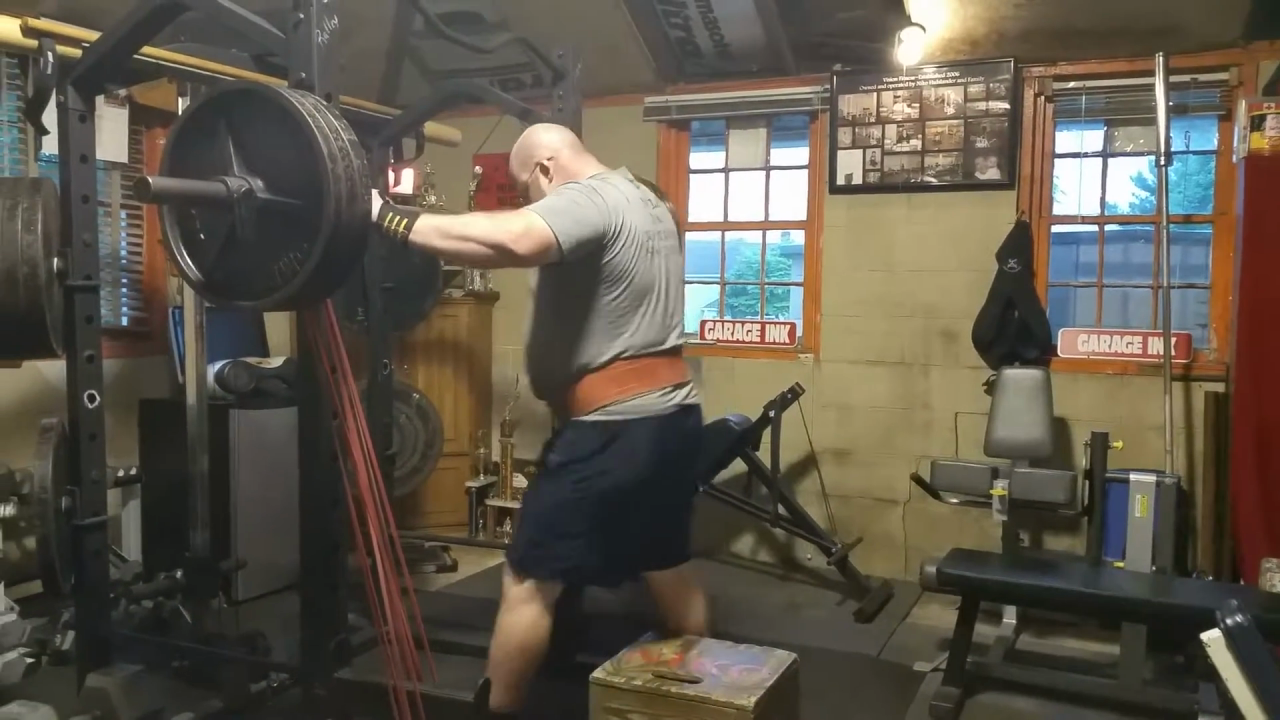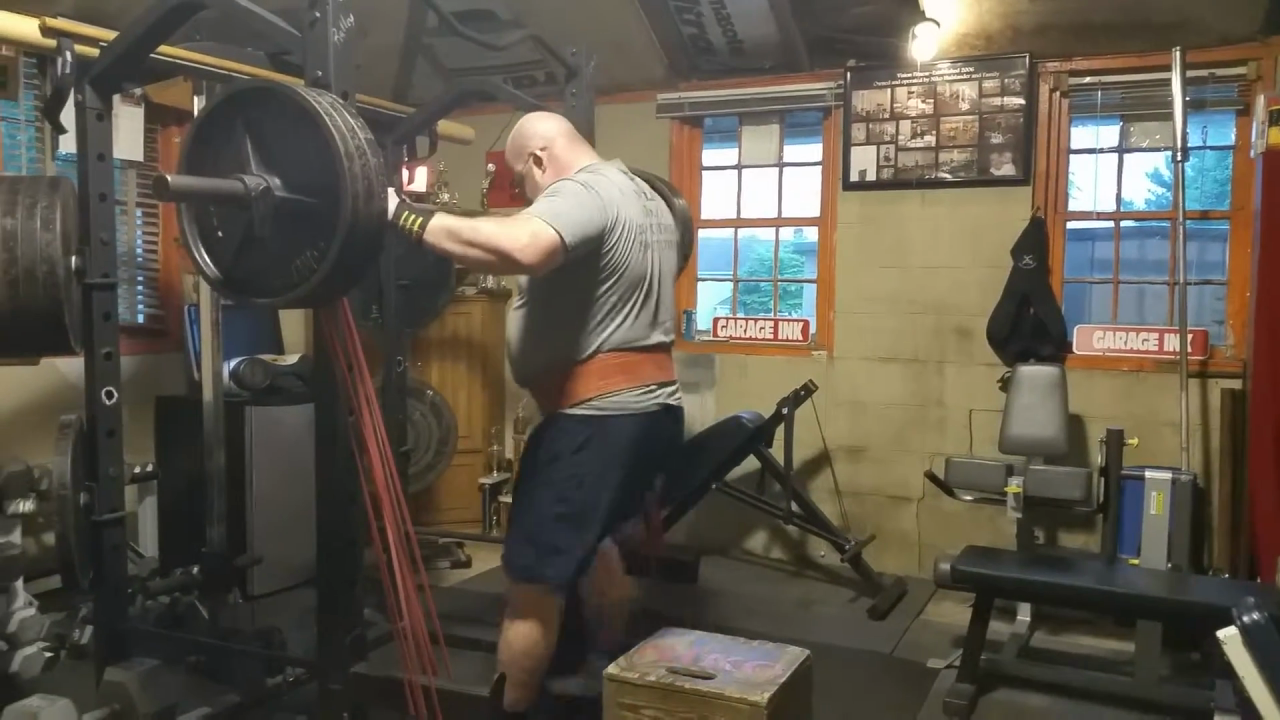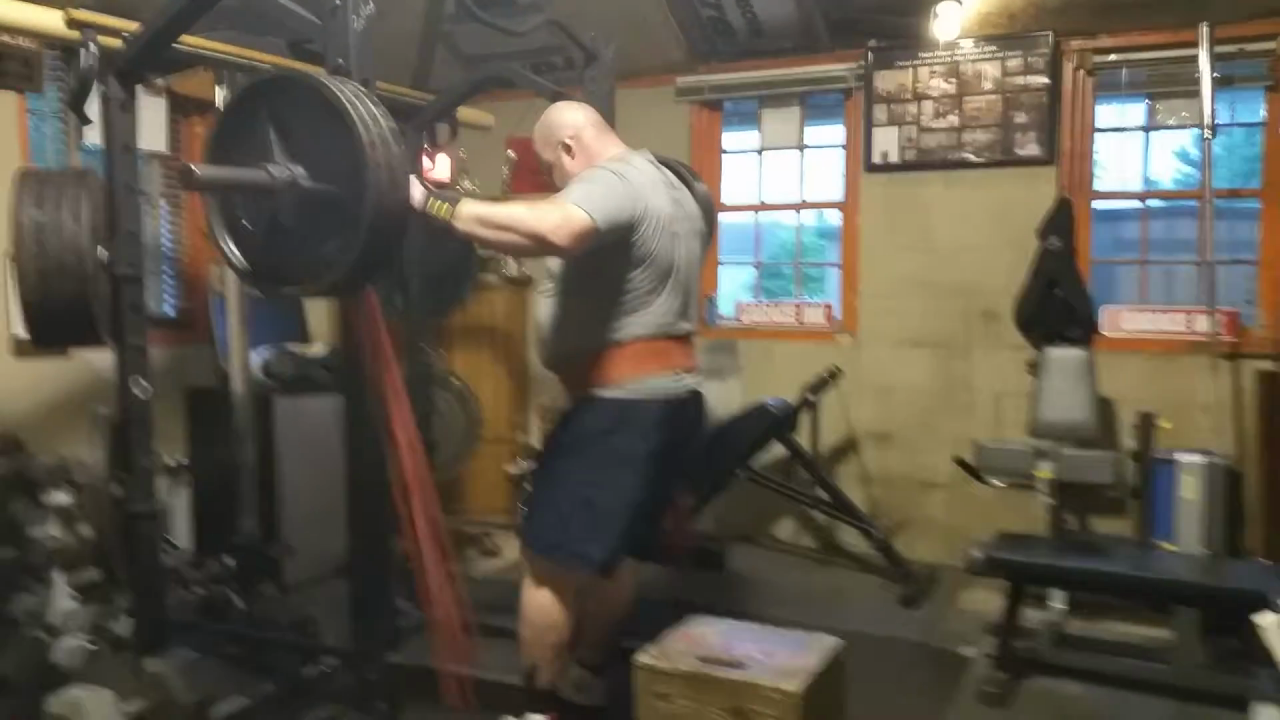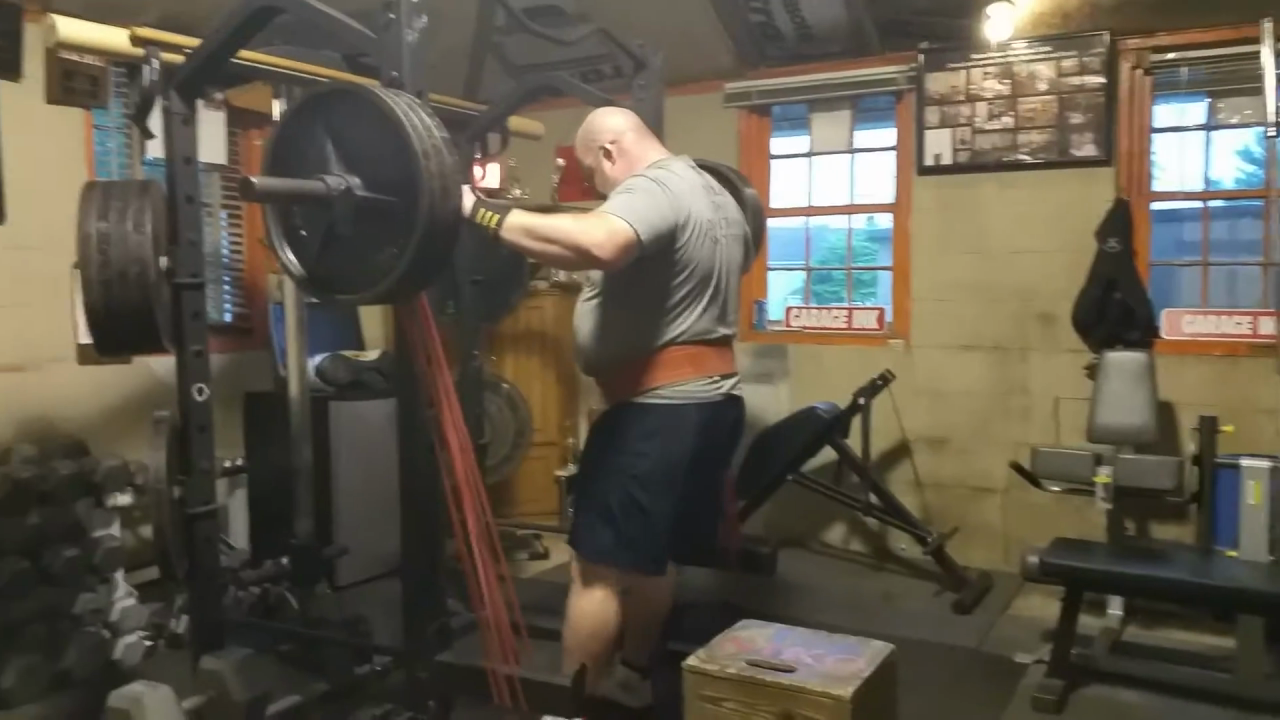
dt=0.3s
person 1, frame 1
left shoulder: (587, 200)
right shoulder: (644, 201)
left elbow: (513, 239)
left wrist: (394, 219)
left hip: (616, 427)
right hip: (671, 414)
left knee: (529, 581)
right knee: (667, 566)
person 1, frame 2
left shoulder: (581, 194)
right shoulder: (643, 197)
left elbow: (518, 247)
left wrist: (408, 216)
left hip: (597, 416)
right hip: (652, 407)
left knee: (534, 576)
right knee: (586, 541)
person 1, frame 3
left shoulder: (613, 182)
right shoulder: (670, 187)
left elbow: (552, 230)
left wrist: (437, 203)
left hip: (624, 402)
right hip: (671, 395)
left knee: (552, 557)
right knee: (609, 548)
person 1, frame 4
left shoulder: (653, 190)
right shoulder: (714, 193)
left elbow: (596, 243)
left wrist: (483, 212)
left hip: (660, 407)
right hip: (712, 398)
left knee: (599, 563)
right knee: (651, 555)
right ankle: (630, 679)
